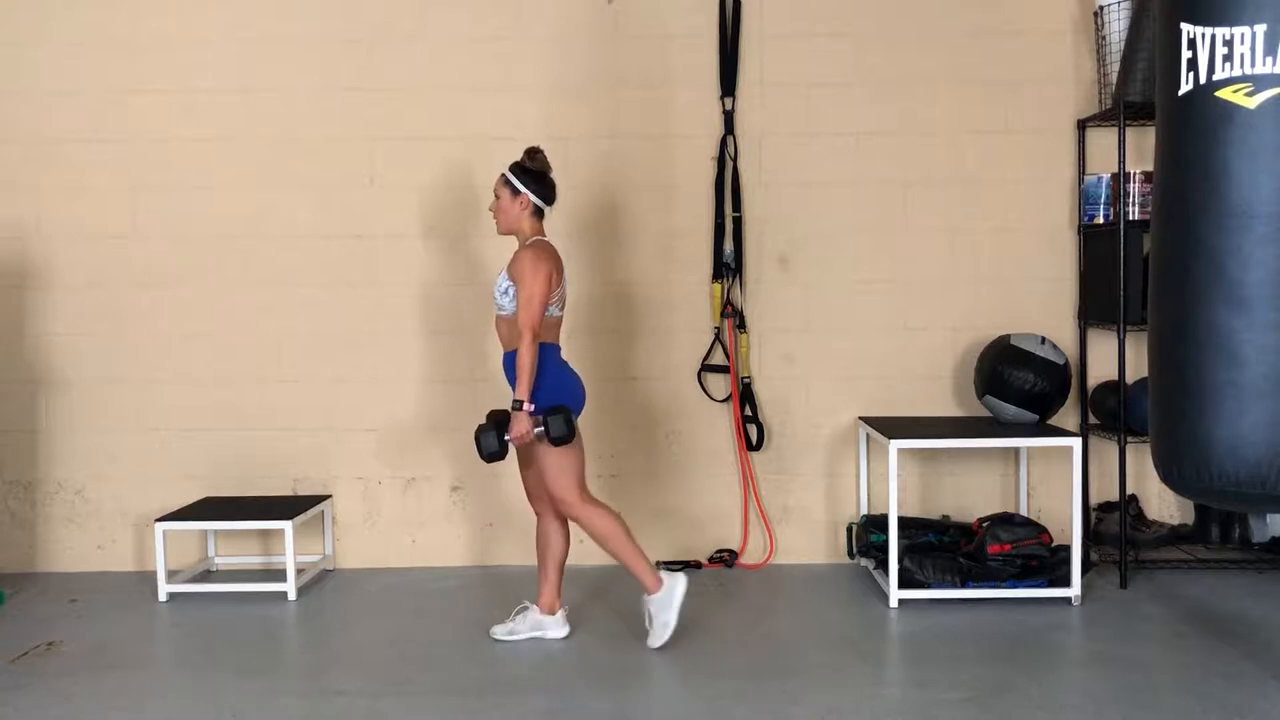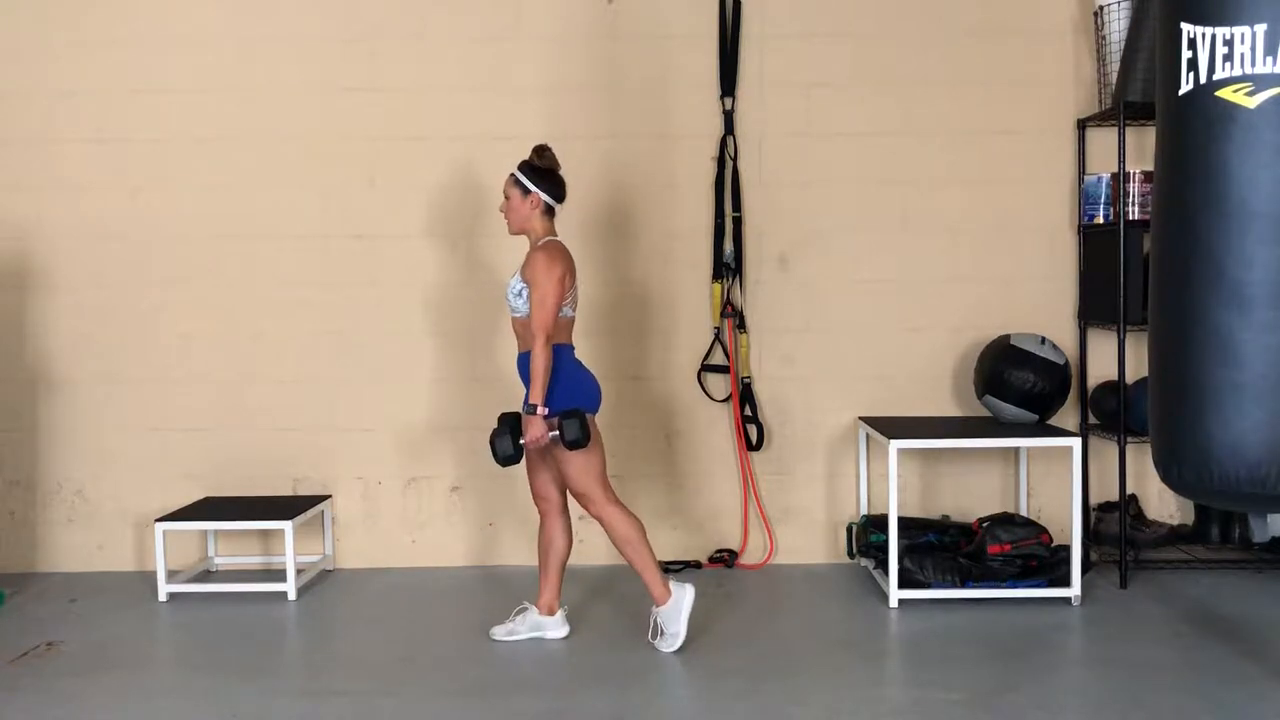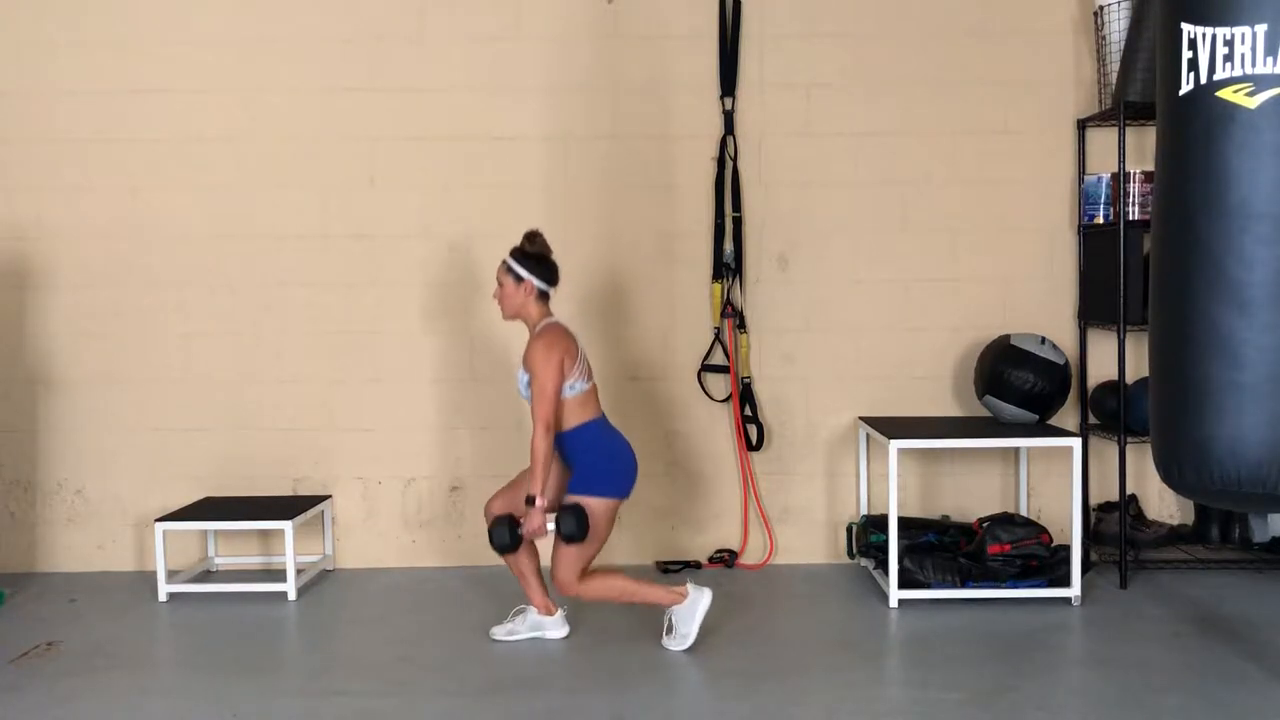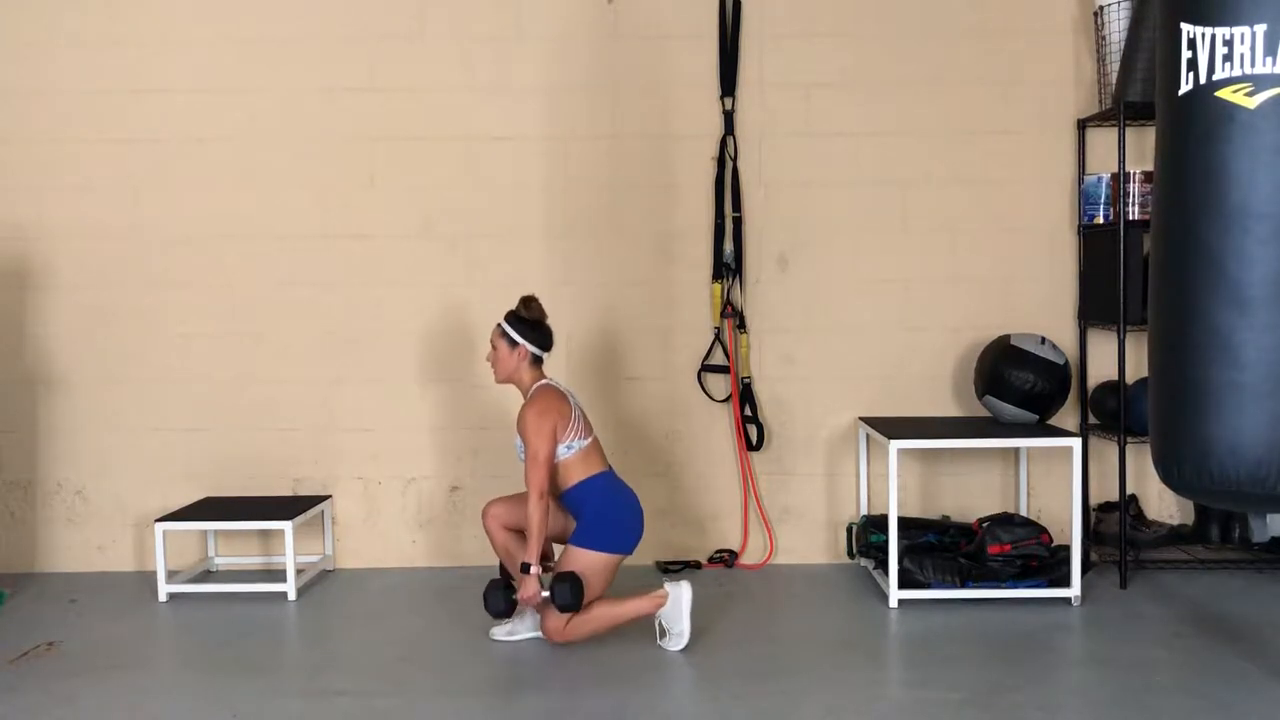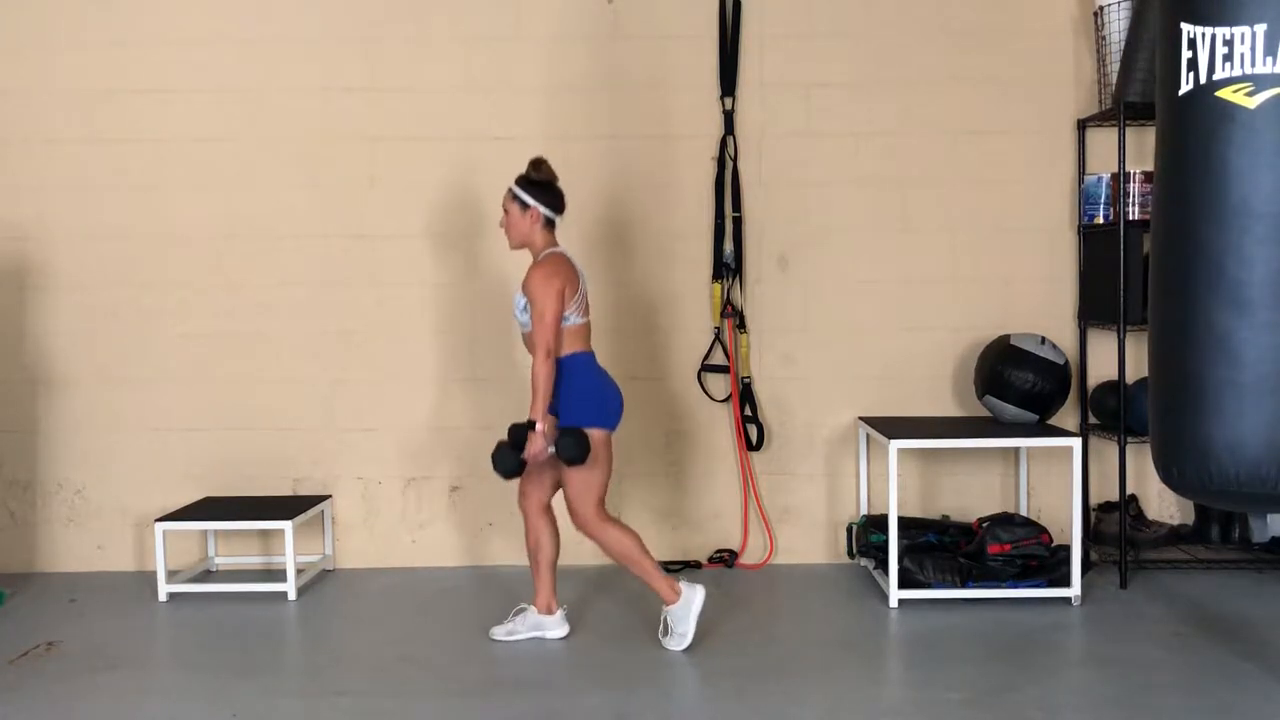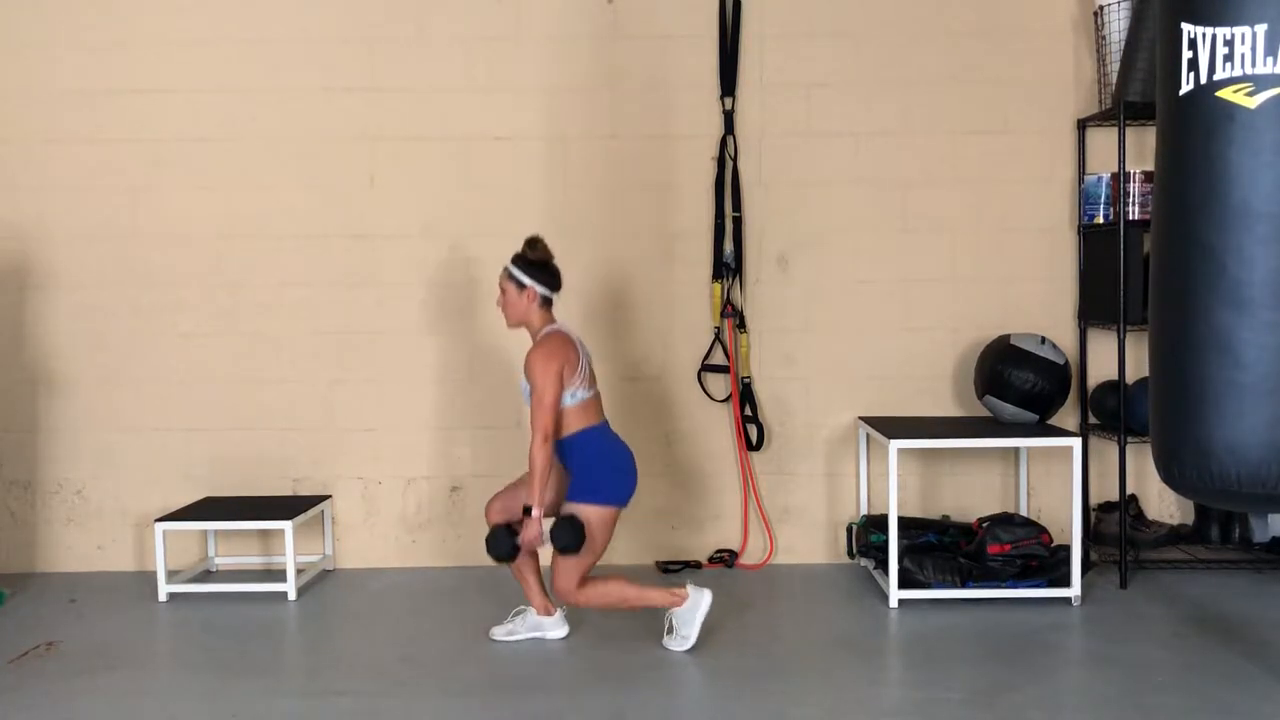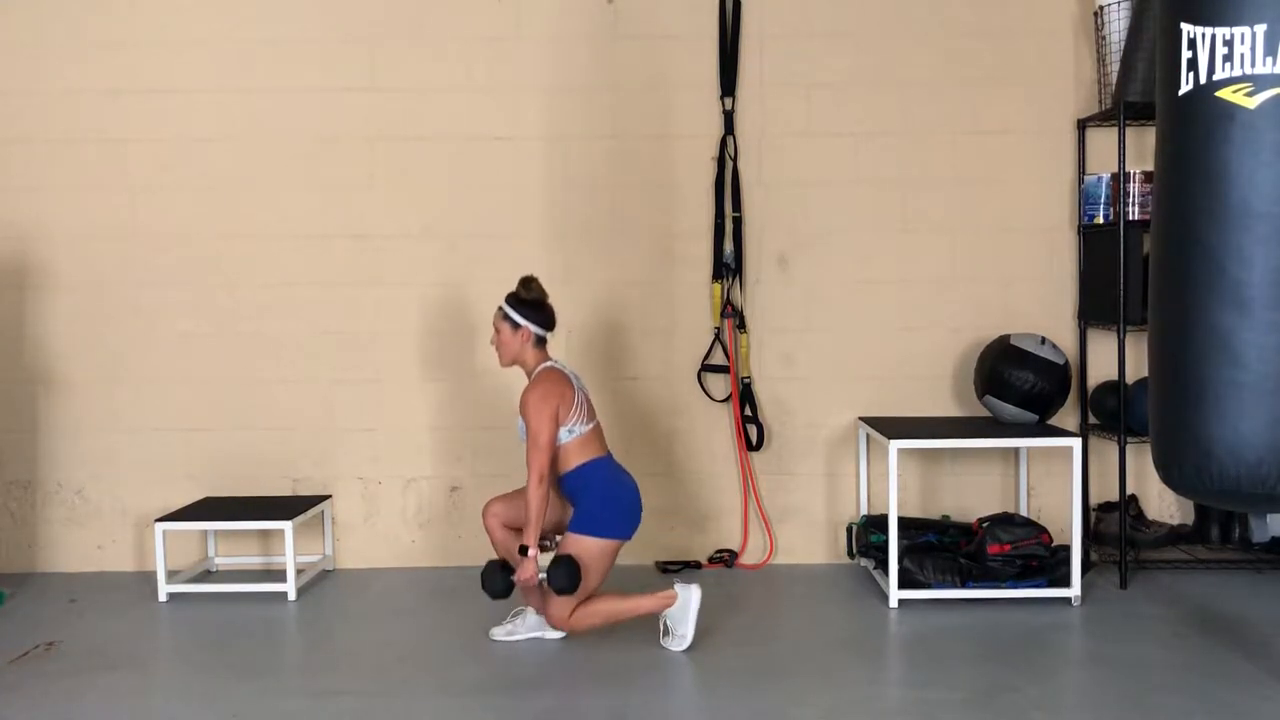
dt=0.7s
person 1, frame 1
left shoulder: (531, 255)
right shoulder: (538, 254)
left elbow: (527, 336)
left wrist: (522, 406)
right wrist: (526, 402)
left hip: (545, 386)
right hip: (544, 385)
left knee: (571, 501)
right knee: (545, 505)
left ankle: (657, 585)
right ankle: (547, 611)
person 1, frame 2
left shoulder: (544, 256)
right shoulder: (546, 254)
left elbow: (542, 338)
left wrist: (535, 409)
right wrist: (538, 406)
left hip: (560, 387)
right hip: (553, 388)
left knee: (597, 499)
right knee: (548, 503)
left ankle: (667, 597)
right ankle: (546, 612)
person 1, frame 3
left shoulder: (544, 343)
right shoulder: (550, 334)
left elbow: (544, 427)
left wrist: (537, 502)
right wrist: (537, 492)
left hip: (599, 461)
right hip: (582, 455)
left knee: (569, 580)
right knee: (498, 512)
left ankle: (682, 598)
right ankle: (544, 614)
person 1, frame 4
left shoulder: (537, 409)
right shoulder: (549, 395)
left elbow: (537, 495)
right elbow: (553, 480)
left wrist: (530, 570)
right wrist: (541, 546)
left hip: (606, 516)
right hip: (594, 505)
left knee: (558, 629)
right knee: (495, 515)
left ankle: (665, 599)
right ankle: (539, 611)
person 1, frame 5
left shoulder: (544, 270)
right shoulder: (558, 265)
left elbow: (544, 353)
left wrist: (537, 426)
right wrist: (545, 420)
left hip: (581, 396)
right hip: (575, 394)
left knee: (589, 517)
right knee: (532, 498)
left ankle: (677, 595)
right ankle: (546, 613)
person 1, frame 6
left shoulder: (544, 352)
right shoulder: (560, 340)
left elbow: (543, 437)
left wrist: (535, 513)
right wrist: (535, 504)
left hip: (598, 469)
right hip: (589, 462)
left knee: (568, 585)
right knee: (498, 512)
left ankle: (683, 600)
right ankle: (543, 614)
person 1, frame 7
left shoulder: (539, 392)
right shoulder: (556, 376)
left elbow: (538, 478)
left wrist: (529, 551)
right wrist: (537, 533)
left hip: (603, 502)
right hip: (595, 493)
left knee: (563, 616)
right knee: (495, 514)
left ankle: (673, 600)
right ankle: (538, 612)
